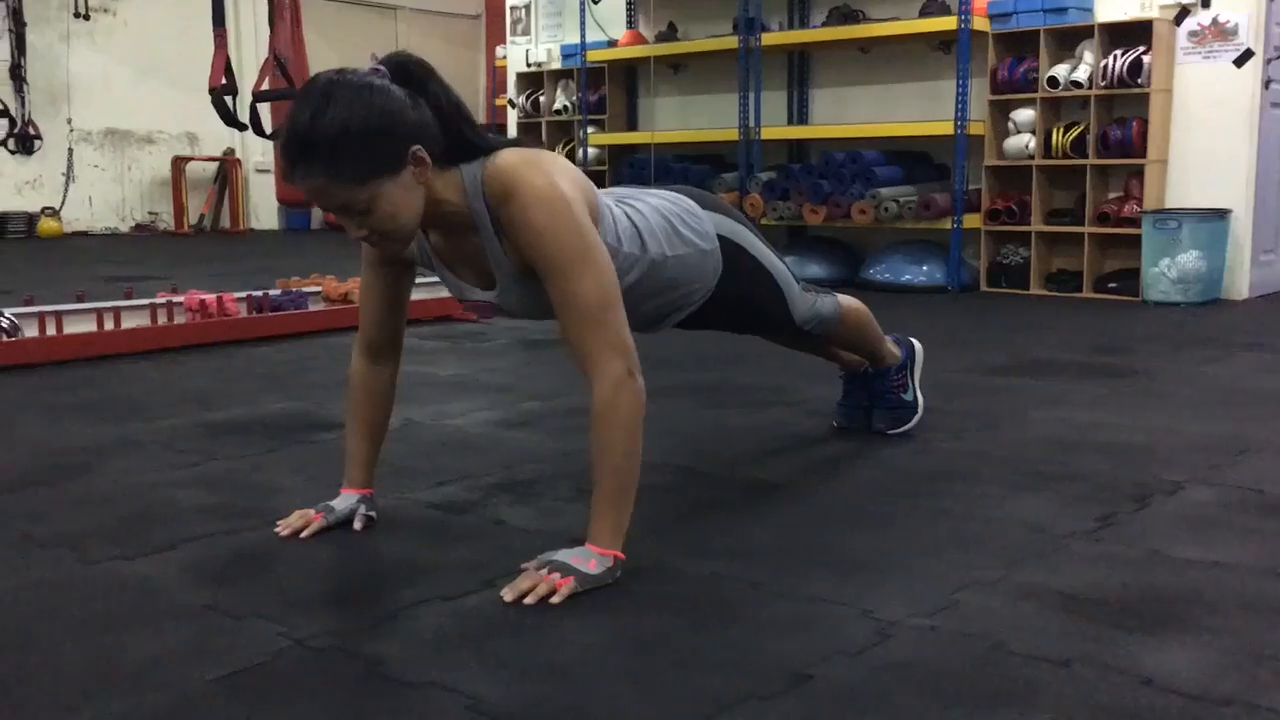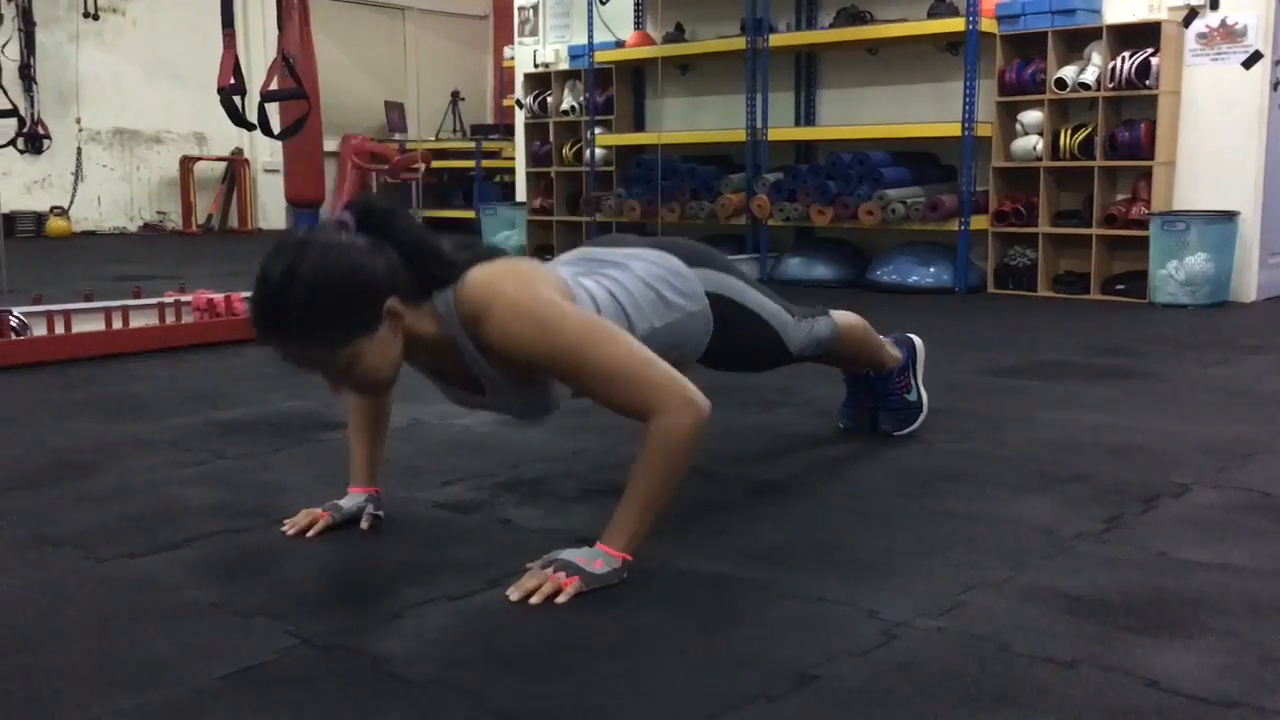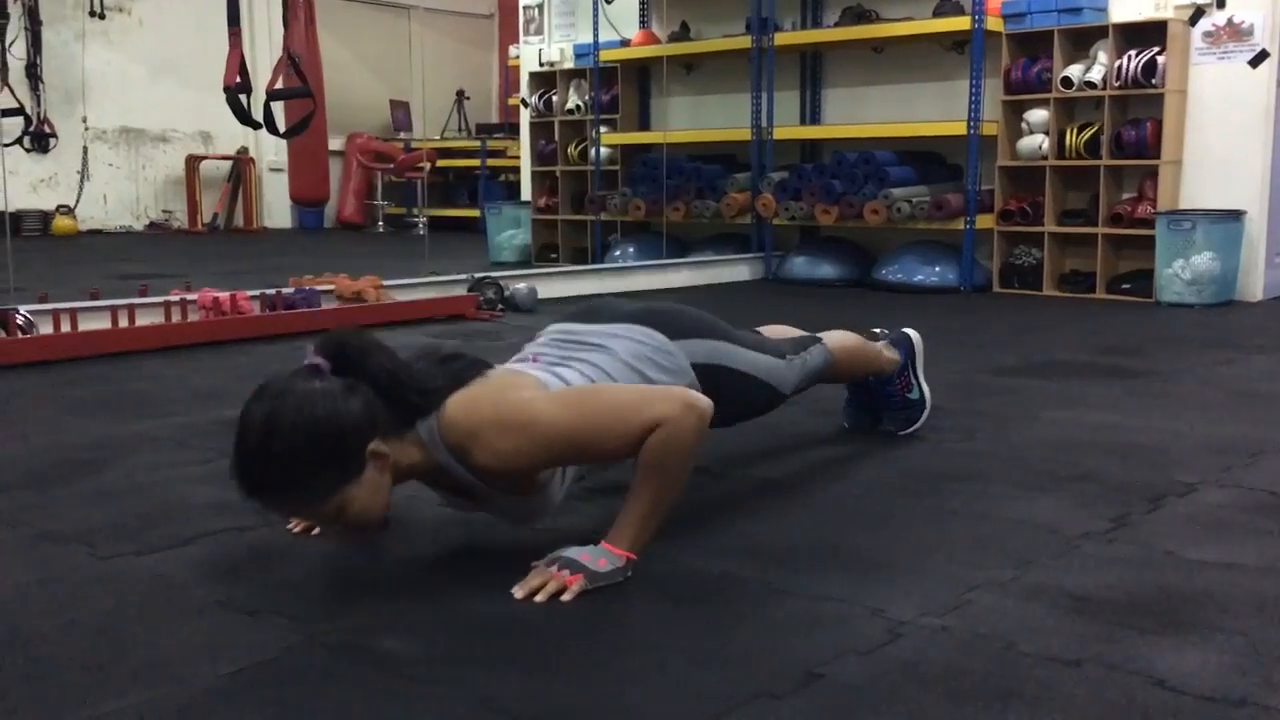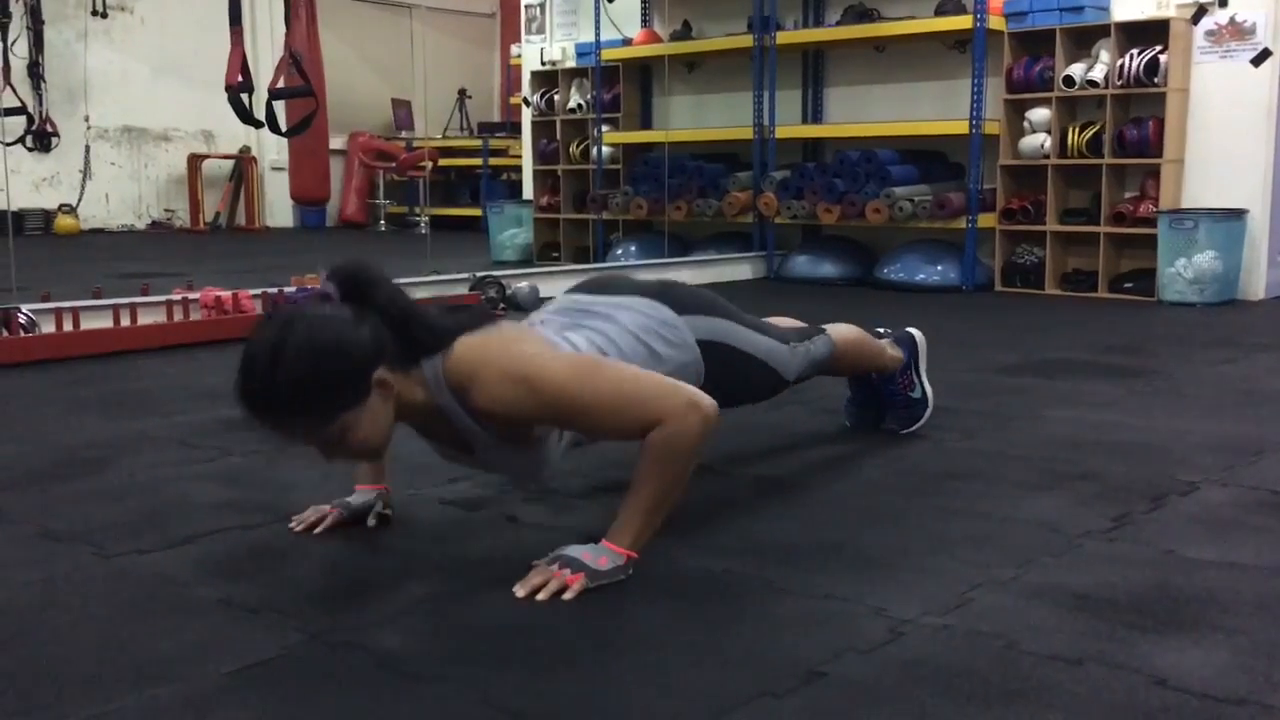
dt=0.3s
person 1, frame 1
left shoulder: (531, 196)
right shoulder: (399, 206)
left elbow: (614, 374)
right elbow: (375, 356)
left wrist: (602, 549)
right wrist: (355, 489)
left hip: (699, 248)
right hip: (633, 259)
left knee: (803, 315)
right knee: (786, 332)
left ankle: (891, 361)
right ankle: (858, 374)
person 1, frame 2
left shoulder: (507, 311)
right shoulder: (384, 306)
left elbow: (682, 407)
right elbow: (368, 385)
left wrist: (610, 552)
right wrist: (360, 489)
left hip: (685, 295)
right hip: (605, 276)
left knee: (804, 338)
right knee: (794, 347)
left ankle: (893, 357)
right ankle: (868, 375)
person 1, frame 3
left shoulder: (486, 434)
right shoulder: (378, 406)
left elbow: (689, 410)
left wrist: (616, 551)
right wrist: (352, 501)
left hip: (671, 361)
right hip: (587, 341)
left knee: (792, 366)
right knee: (763, 348)
left ankle: (891, 355)
right ankle: (874, 359)
person 1, frame 4
left shoulder: (494, 377)
right shoulder: (382, 357)
left elbow: (691, 411)
left wrist: (617, 549)
right wrist: (369, 487)
left hip: (677, 338)
right hip: (595, 317)
left knee: (797, 359)
right knee: (777, 349)
left ankle: (893, 354)
right ankle: (876, 355)
